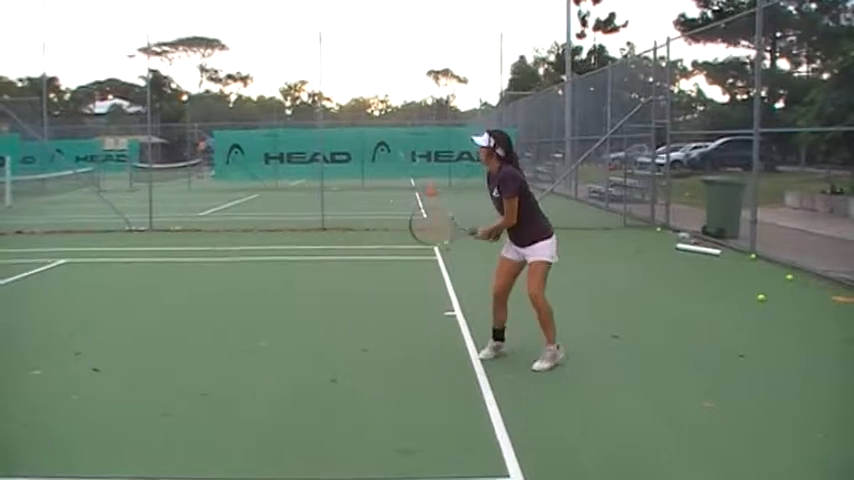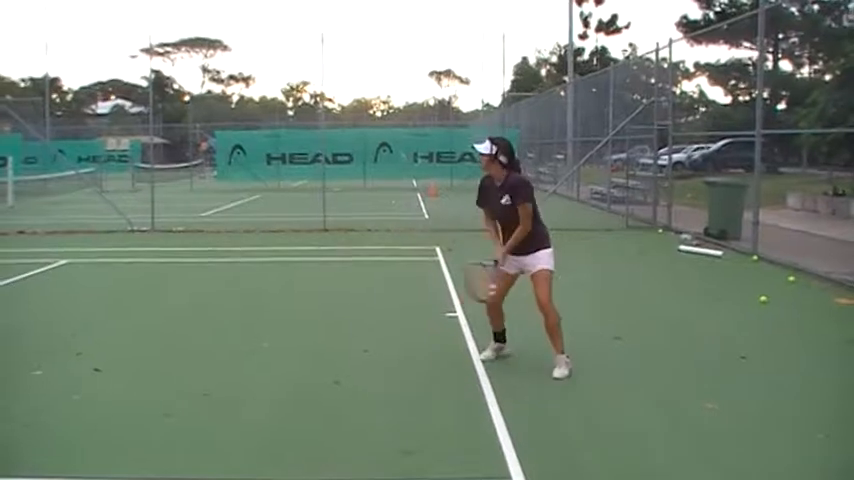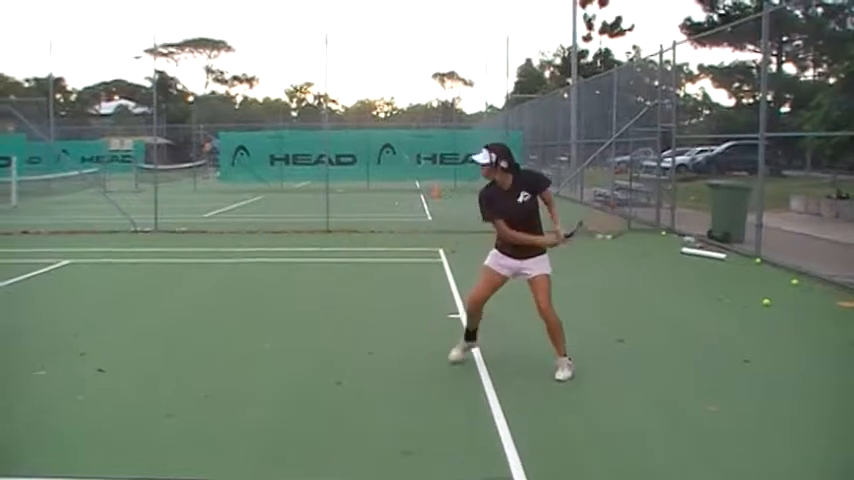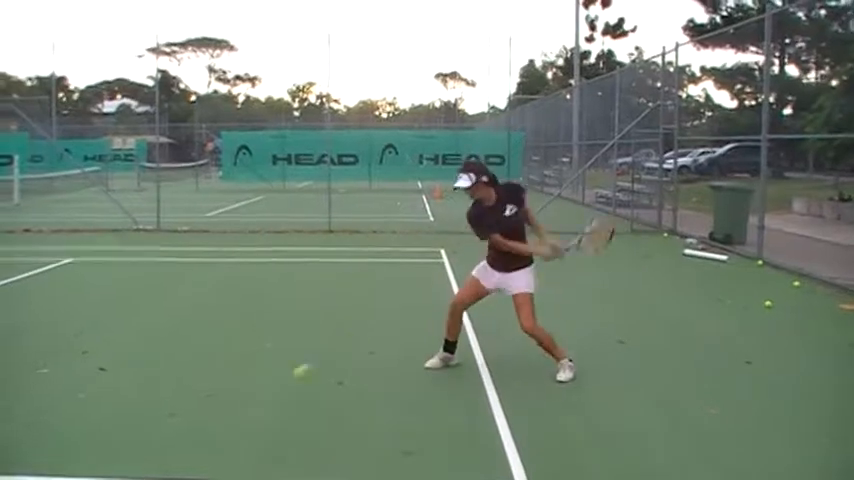
dt=0.2s
person 1, frame 1
left shoulder: (509, 176)
right shoulder: (492, 175)
left elbow: (510, 219)
left wrist: (490, 230)
right wrist: (496, 229)
left hip: (539, 240)
right hip: (516, 242)
left knee: (534, 293)
right knee: (498, 291)
left ankle: (553, 350)
right ankle: (498, 341)
person 1, frame 2
left shoulder: (519, 184)
right shoulder: (486, 184)
left elbow: (525, 226)
right elbow: (489, 219)
left wrist: (504, 250)
right wrist: (498, 246)
left hip: (537, 251)
right hip: (510, 252)
left knee: (544, 303)
right knee: (492, 300)
left ankle: (561, 358)
right ankle: (499, 343)
person 1, frame 3
left shoulder: (530, 179)
right shoulder: (487, 196)
left elbow: (551, 203)
right elbow: (506, 233)
left wrist: (557, 226)
right wrist: (541, 239)
left hip: (535, 257)
right hip: (504, 254)
left knee: (545, 309)
right knee: (474, 301)
left ankle: (563, 360)
right ankle: (468, 341)
person 1, frame 4
left shoulder: (513, 191)
right shoulder: (475, 214)
left elbow: (528, 216)
right elbow: (502, 243)
left wrist: (544, 240)
right wrist: (536, 250)
left hip: (520, 270)
right hip: (492, 268)
left knee: (529, 325)
right knee: (456, 305)
left ankle: (564, 361)
right ankle: (447, 354)
